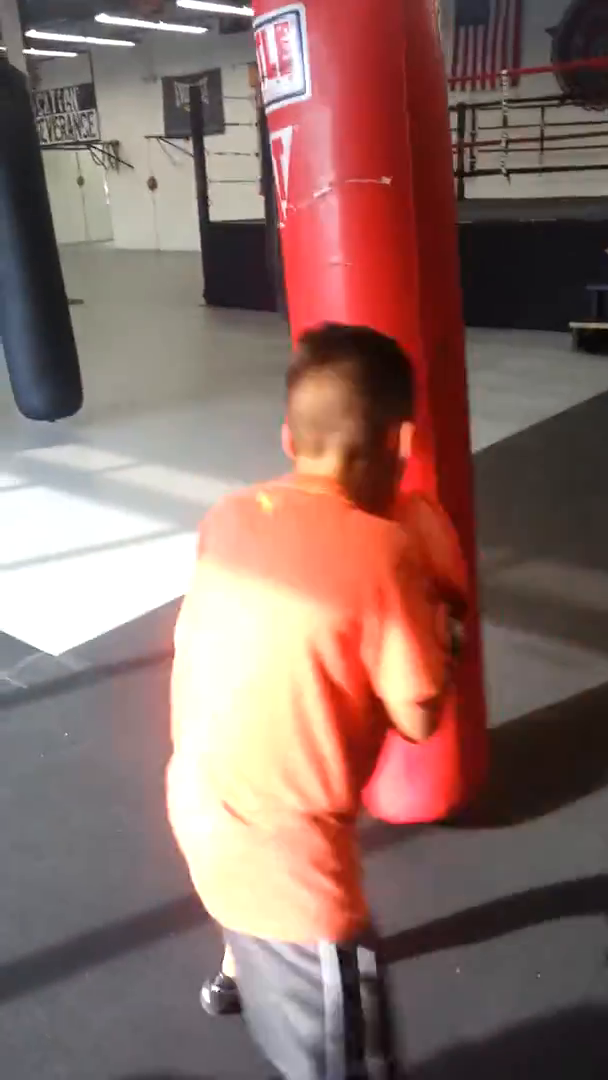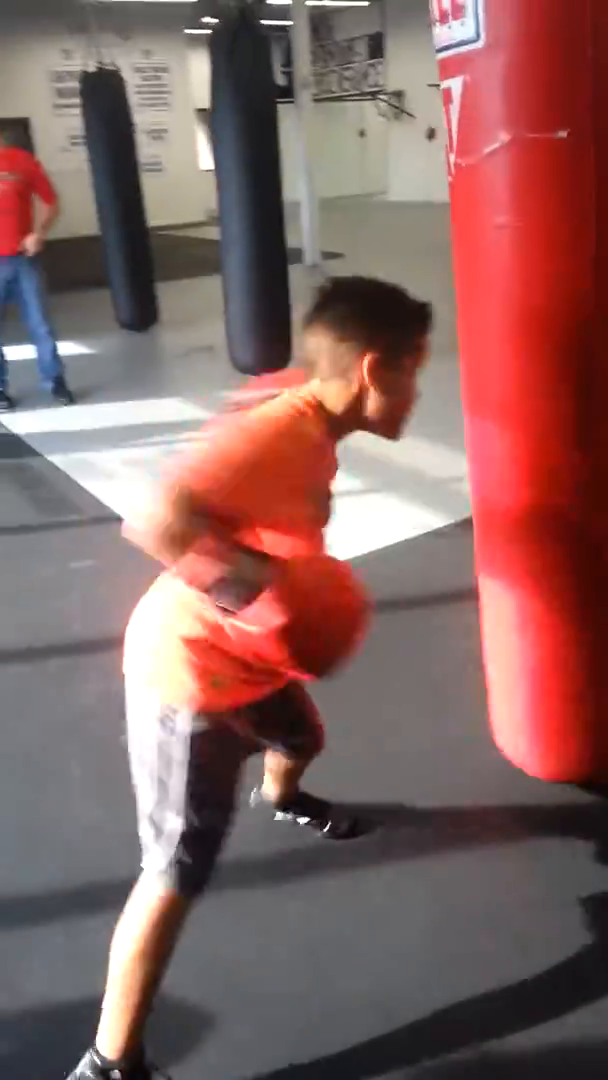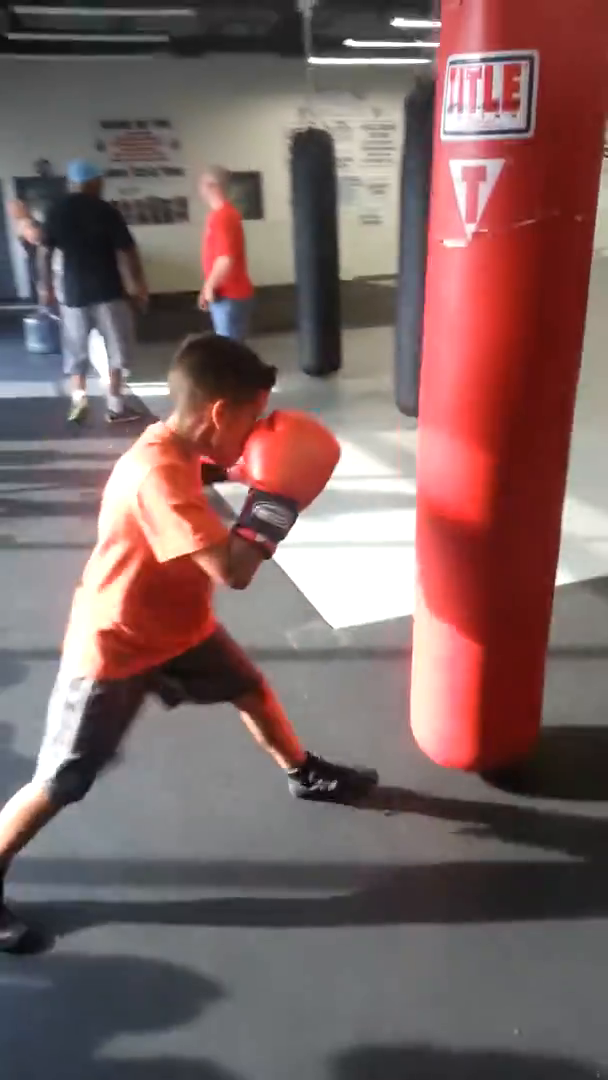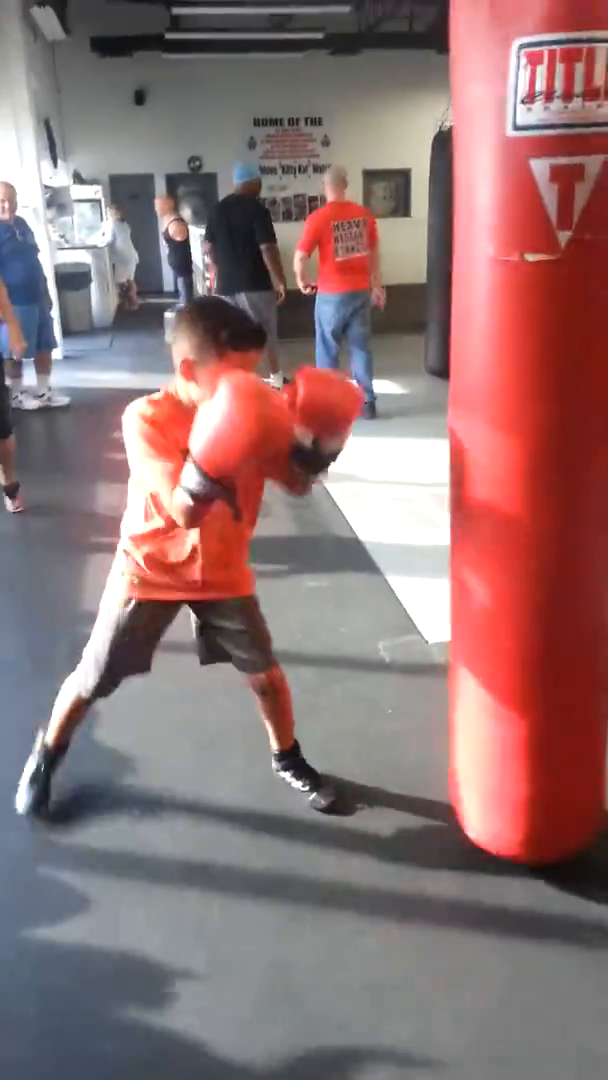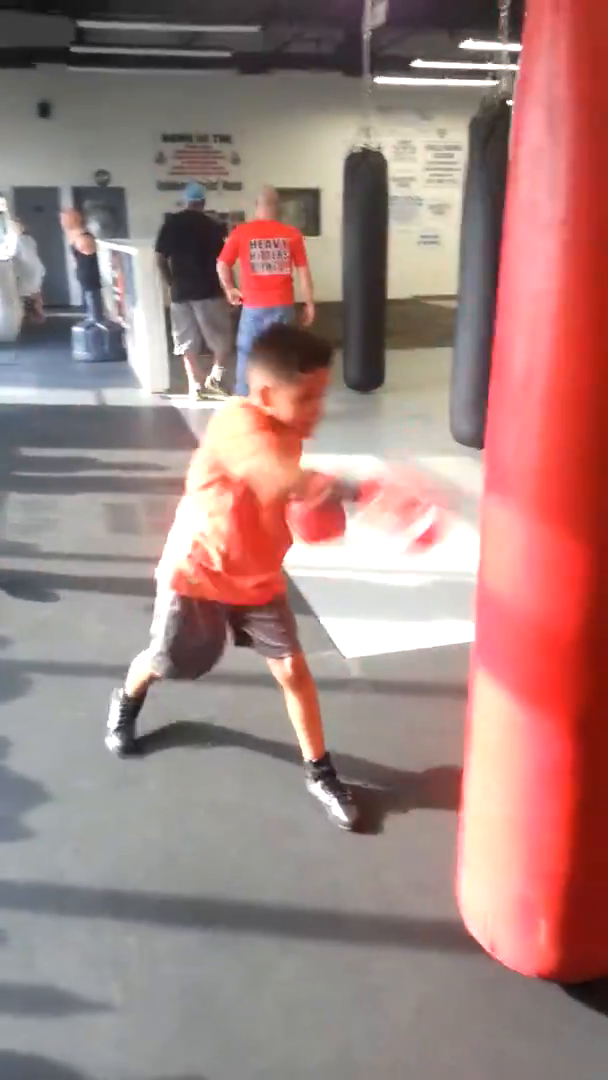
dt=1s
person 1, frame 1
left shoulder: (229, 522)
right shoulder: (379, 550)
right elbow: (419, 717)
right wrist: (447, 638)
left hip: (204, 813)
right hip: (285, 852)
left ankle: (240, 973)
person 1, frame 2
left shoulder: (304, 423)
right shoulder: (272, 436)
right elbow: (161, 523)
right wrist: (252, 584)
left hip: (249, 654)
right hip: (185, 667)
left knee: (302, 734)
right knee: (179, 869)
left ankle: (280, 801)
person 1, frame 3
left shoulder: (176, 449)
right shoulder: (157, 473)
right elbow: (232, 569)
left wrist: (255, 469)
right wrist: (278, 495)
left hip: (180, 622)
right hip: (115, 646)
left knee: (253, 690)
right knee: (62, 781)
left ankle: (301, 772)
person 1, frame 4
right shoulder: (147, 418)
left elbow: (297, 484)
right elbow: (185, 511)
left hip: (222, 573)
right hip: (148, 571)
left knee: (266, 675)
right knee: (94, 678)
left ankle: (288, 759)
right ankle: (47, 754)
person 1, frame 5
left shoulder: (281, 428)
right shoulder: (237, 423)
right elbow: (285, 481)
left hip: (258, 575)
right hip: (196, 572)
left knee: (292, 668)
right knee: (163, 663)
left ankle: (320, 772)
right ankle: (126, 701)
